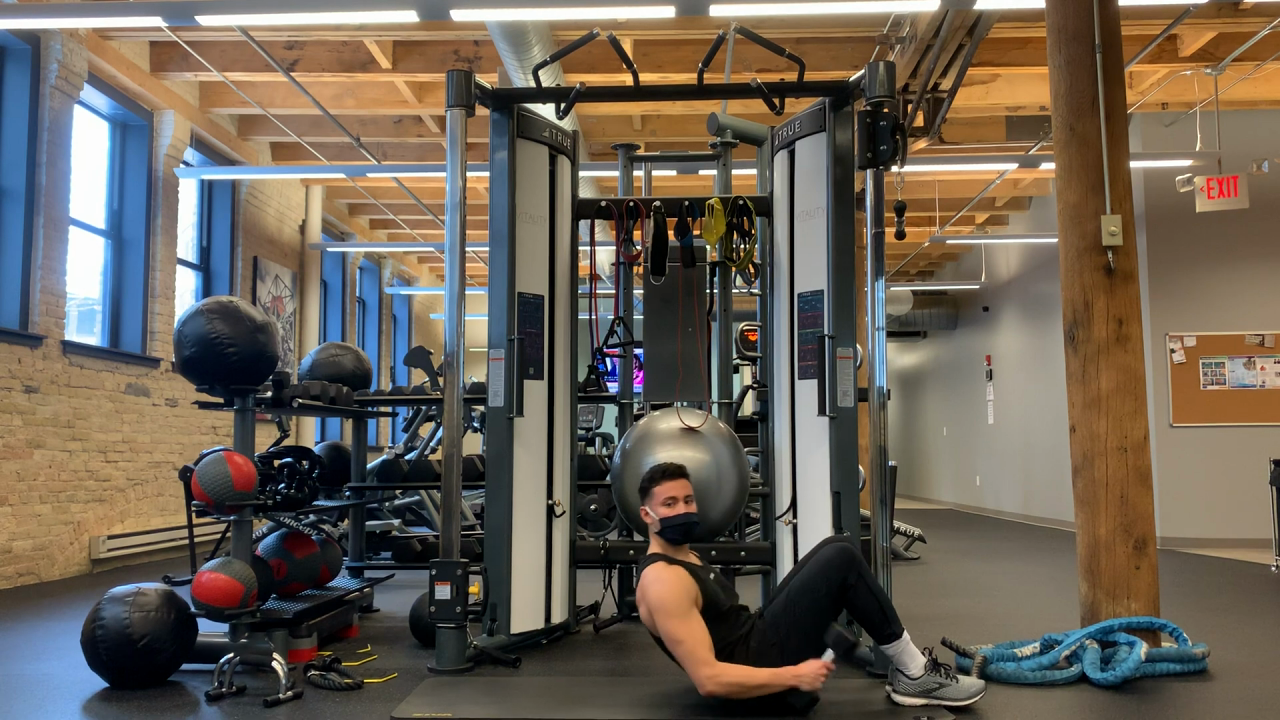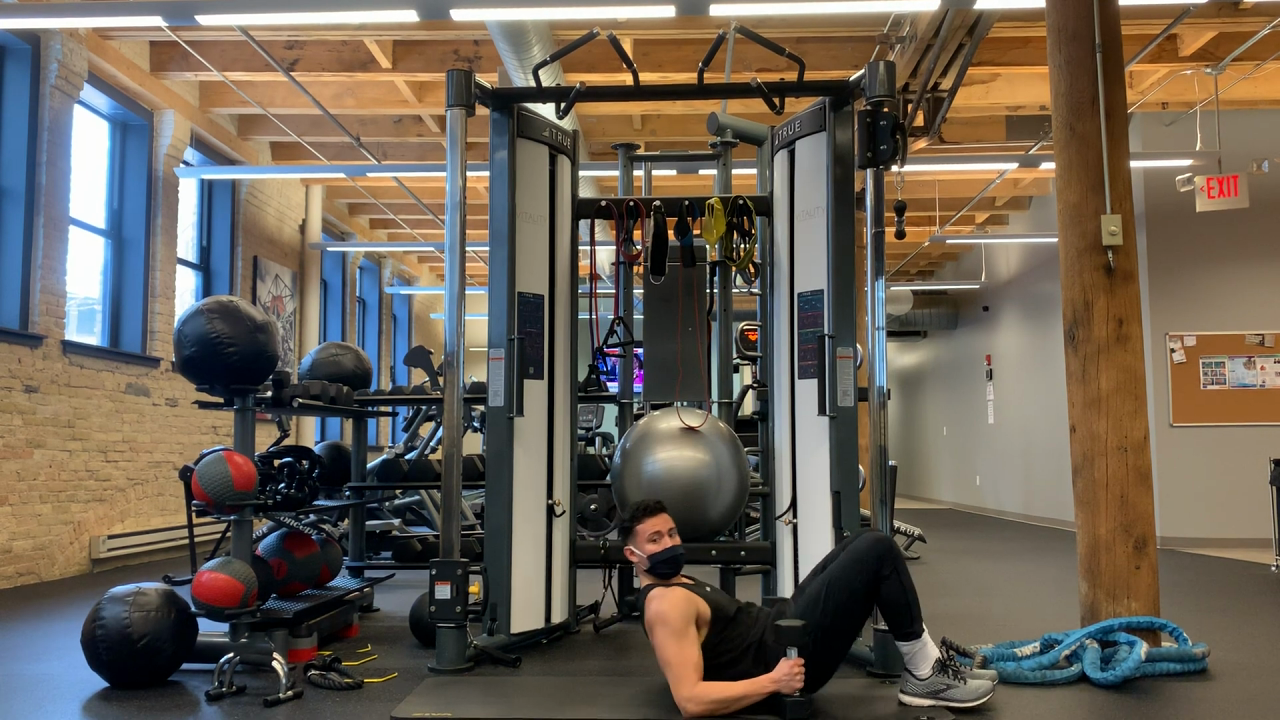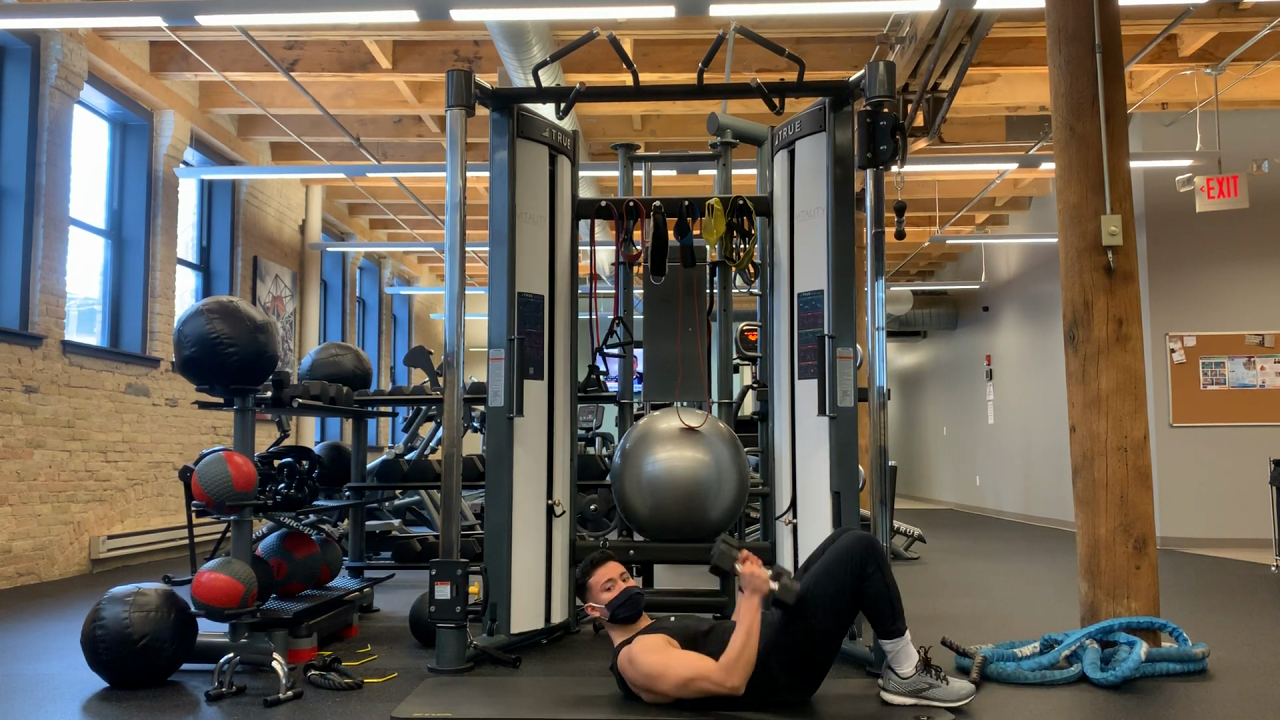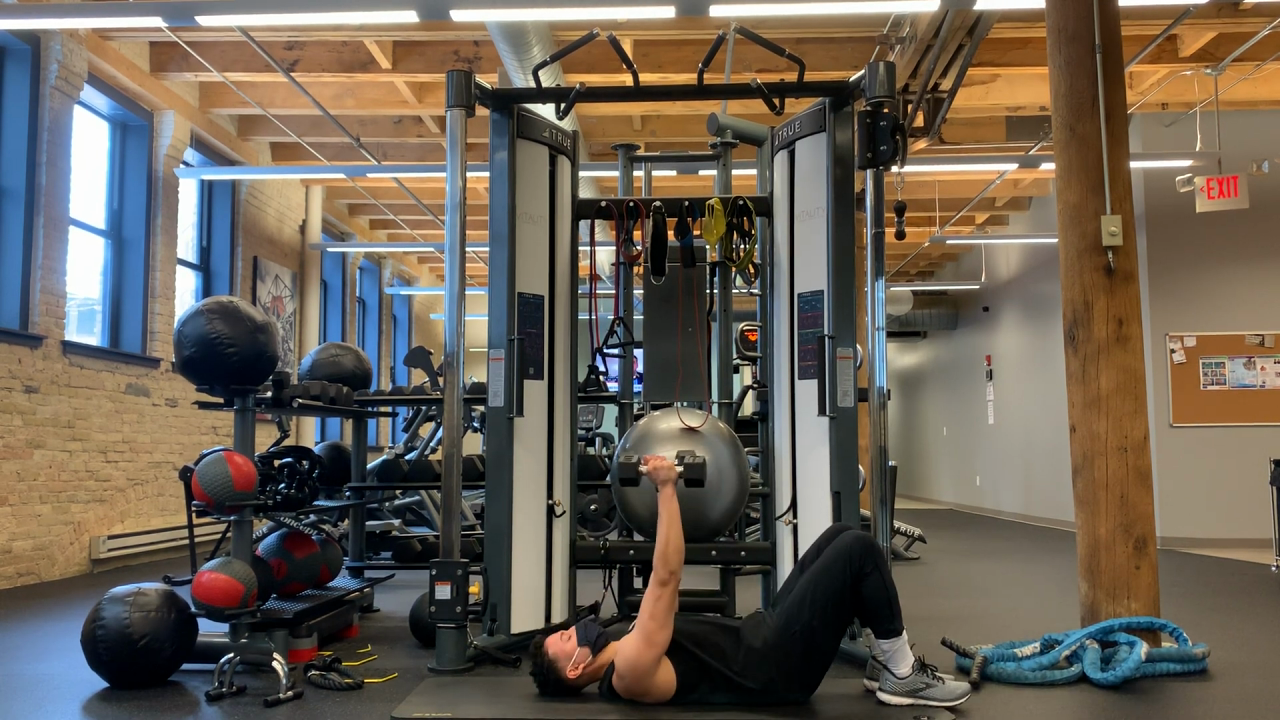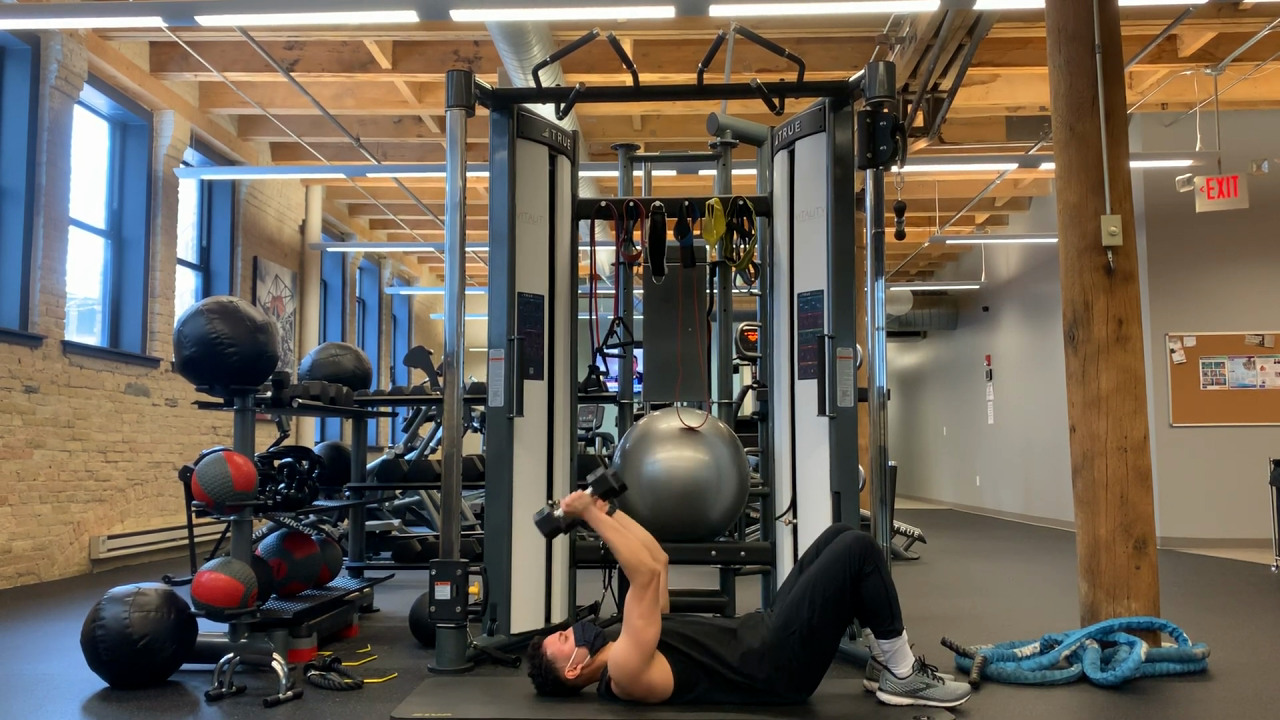
dt=1s
person 1, frame 1
left shoulder: (682, 558)
right shoulder: (663, 581)
right elbow: (707, 679)
right wrist: (793, 674)
left hip: (756, 642)
right hip: (762, 668)
left knee: (837, 548)
right knee: (841, 561)
left ankle: (909, 666)
right ankle: (914, 675)
person 1, frame 2
left shoulder: (671, 584)
right shoulder: (666, 604)
right wrist: (772, 682)
left knee: (866, 544)
right knee: (878, 551)
left ankle: (927, 663)
right ankle: (924, 675)
person 1, frame 3
left shoulder: (651, 631)
right shoulder: (637, 657)
right elbow: (731, 681)
left wrist: (748, 593)
right wrist: (753, 596)
left hip: (772, 642)
right hip: (783, 667)
left knee: (848, 541)
right knee: (861, 551)
left ankle: (902, 660)
right ankle: (906, 675)
person 1, frame 4
left shoulder: (632, 647)
right shoulder: (630, 670)
left elbow: (665, 578)
right elbow: (666, 577)
left wrist: (666, 489)
right wrist: (666, 489)
left hip: (766, 635)
right hip: (780, 667)
left knee: (842, 536)
right knee: (858, 549)
left ankle: (885, 662)
right ankle: (901, 675)
person 1, frame 5
left shoulder: (628, 651)
right shoulder: (624, 672)
left elbow: (656, 561)
right elbow: (647, 577)
left wrist: (604, 510)
right wrist: (589, 514)
left hip: (765, 636)
right hip: (779, 666)
left knee: (841, 536)
right knee: (857, 550)
left ankle: (886, 660)
right ankle: (901, 674)
